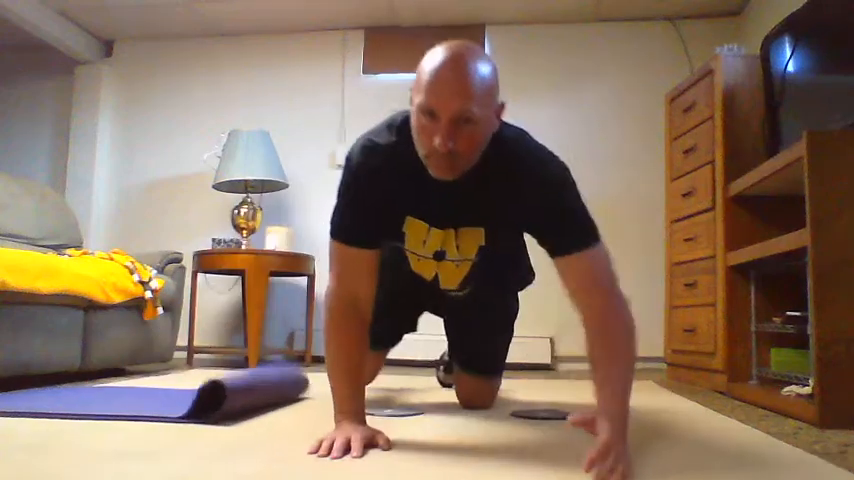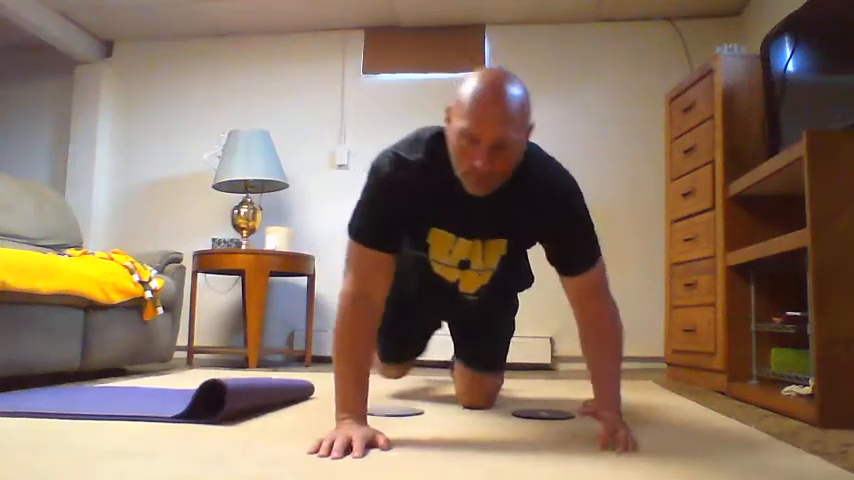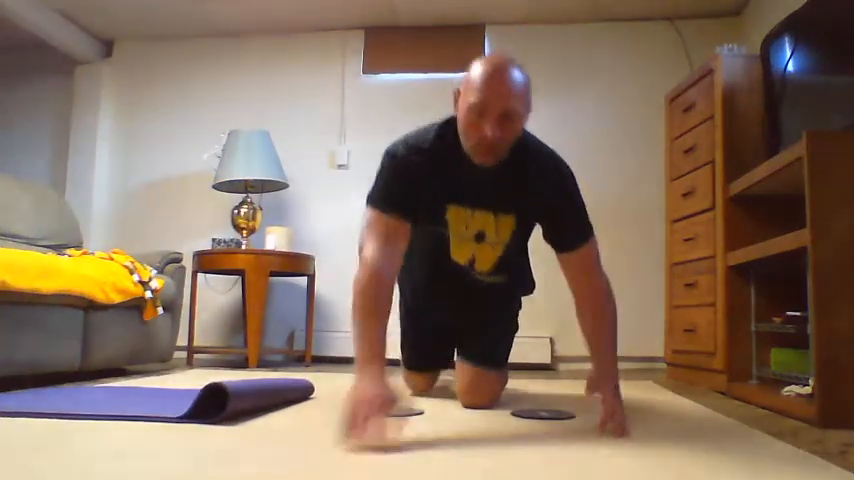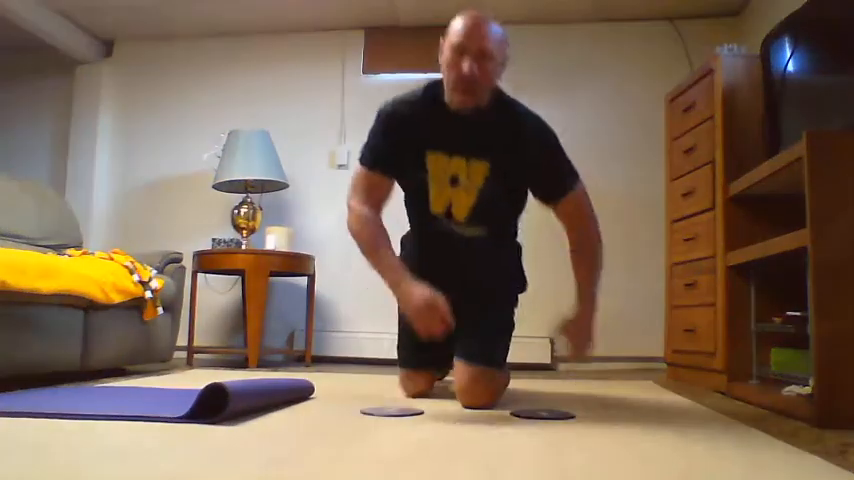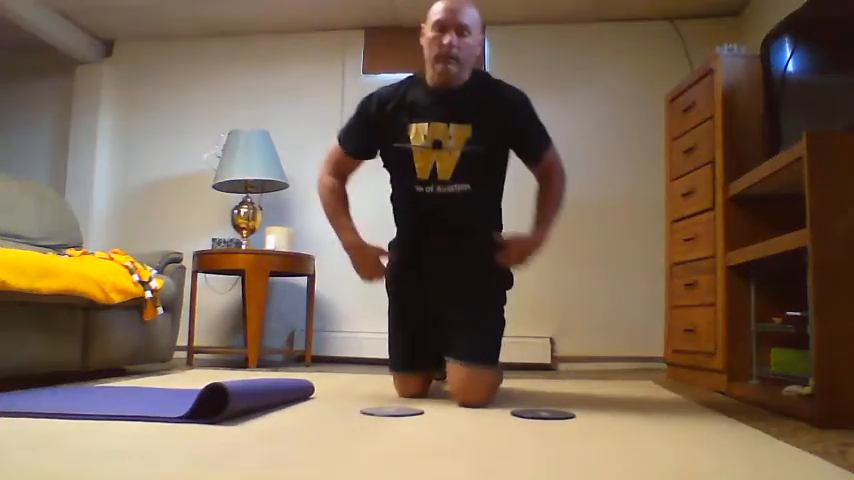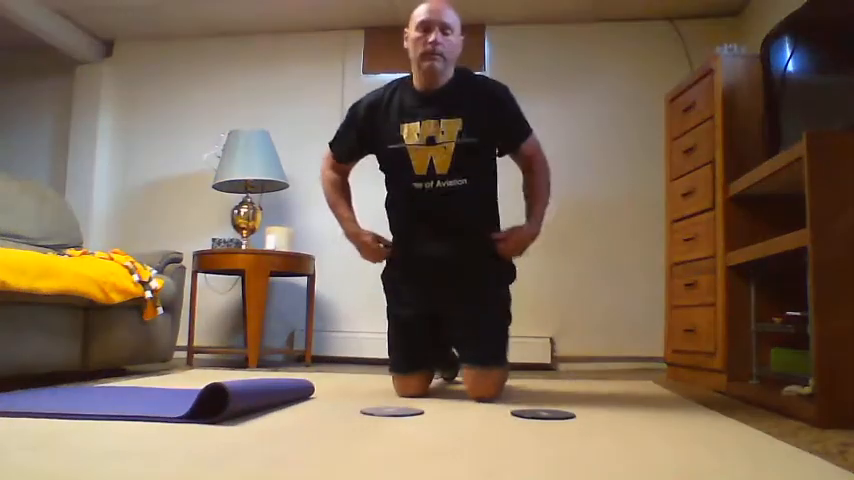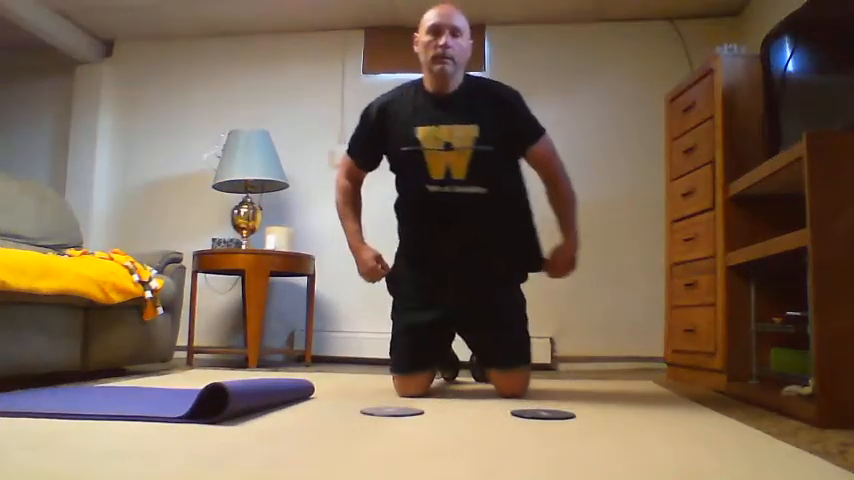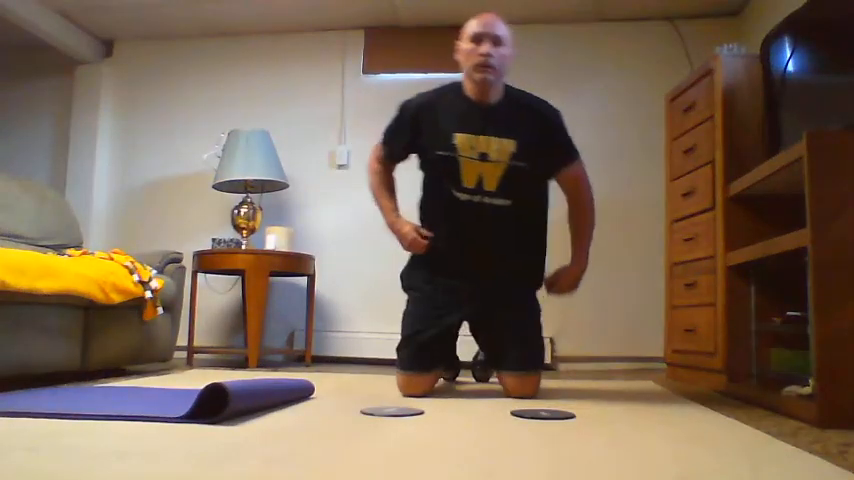
dt=0.2s
person 1, frame 1
left shoulder: (535, 172)
right shoulder: (372, 159)
left elbow: (602, 299)
right elbow: (349, 292)
left wrist: (614, 416)
right wrist: (349, 417)
left hip: (487, 284)
right hip: (401, 269)
left knee: (477, 398)
right knee: (359, 370)
left ankle: (457, 359)
person 1, frame 2
left shoulder: (552, 189)
right shoulder: (398, 170)
left elbow: (593, 302)
right elbow: (361, 294)
left wrist: (609, 406)
right wrist: (350, 417)
left hip: (491, 290)
right hip: (415, 277)
left knee: (477, 397)
right knee: (391, 368)
left ankle: (468, 359)
person 1, frame 3
left shoulder: (548, 174)
right shoulder: (411, 156)
left elbow: (589, 280)
right elbow: (377, 256)
left wrist: (608, 382)
right wrist: (369, 371)
left hip: (498, 286)
right hip: (430, 276)
left knee: (479, 395)
right knee: (419, 385)
left ankle: (471, 354)
right ankle: (445, 355)
person 1, frame 4
left shoulder: (528, 132)
right shoulder: (400, 117)
left elbow: (581, 221)
right elbow: (361, 208)
left wrist: (585, 311)
right wrist: (404, 287)
left hip: (491, 277)
right hip: (425, 269)
left knee: (476, 395)
right knee: (415, 388)
left ankle: (474, 357)
right ankle: (444, 356)
person 1, frame 5
left shoulder: (506, 103)
right shoulder: (383, 104)
left elbow: (551, 173)
right elbow: (331, 175)
left wrist: (537, 236)
right wrist: (353, 244)
left hip: (477, 268)
right hip: (410, 267)
left knee: (472, 394)
right knee: (410, 390)
left ankle: (464, 356)
right ankle: (439, 350)
person 1, frame 6
left shoulder: (490, 97)
right shoulder: (374, 109)
left elbow: (534, 162)
right elbow: (333, 170)
left wrist: (532, 226)
right wrist: (353, 231)
left hip: (479, 265)
right hip: (409, 267)
left knee: (484, 390)
right knee: (410, 389)
left ankle: (465, 352)
right ankle: (438, 349)
person 1, frame 7
left shoulder: (501, 102)
right shoulder: (385, 111)
left elbow: (552, 170)
right elbow: (348, 178)
left wrist: (569, 241)
right wrist: (357, 245)
left hip: (493, 270)
right hip: (418, 272)
left knee: (513, 388)
right knee: (411, 388)
left ankle: (479, 357)
right ankle: (440, 352)
person 1, frame 8
left shoulder: (538, 118)
right shoulder: (423, 110)
left elbow: (578, 189)
right elbow: (379, 163)
left wrist: (578, 262)
right wrist: (394, 219)
left hip: (510, 275)
right hip: (437, 272)
left knee: (524, 389)
right knee: (414, 387)
left ankle: (488, 356)
right ankle: (447, 357)
